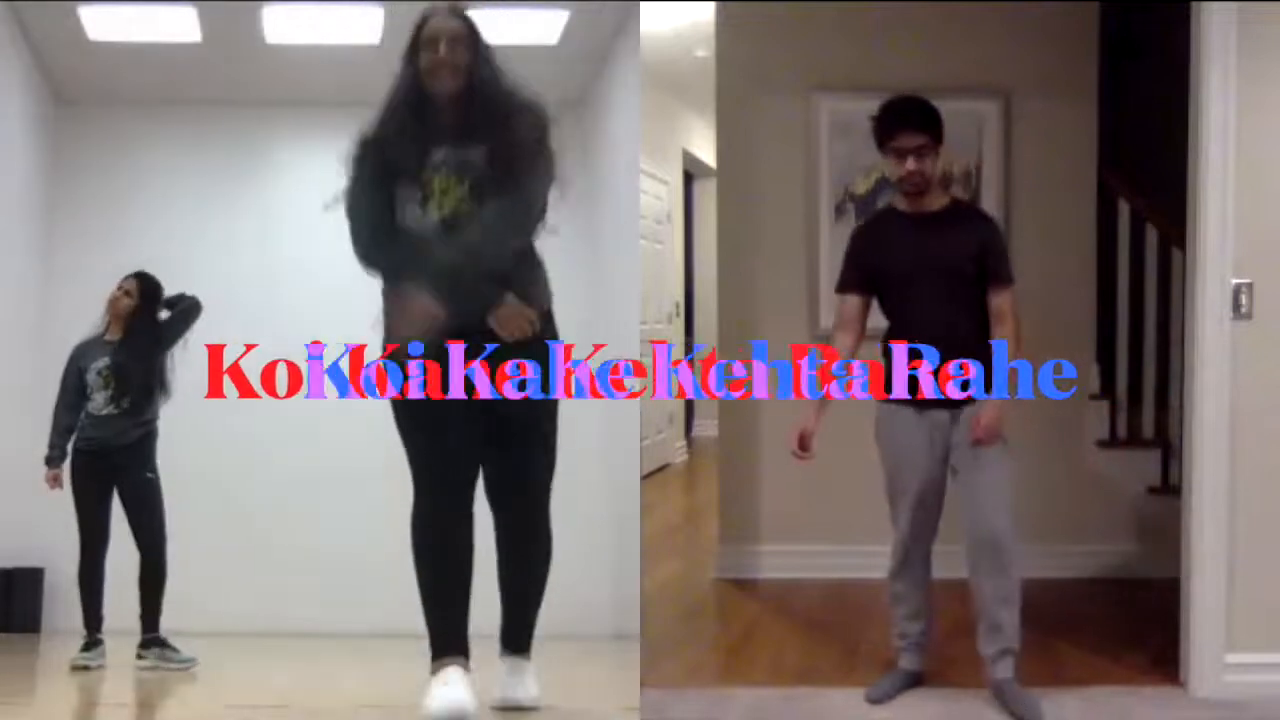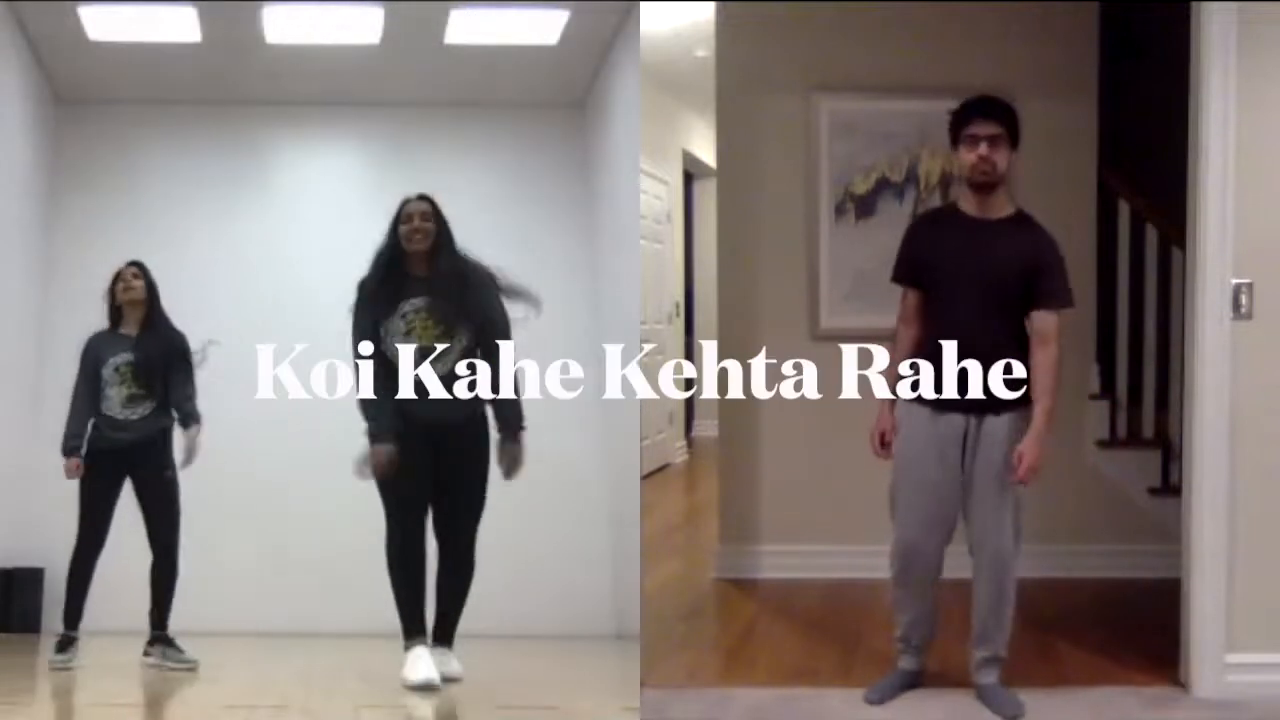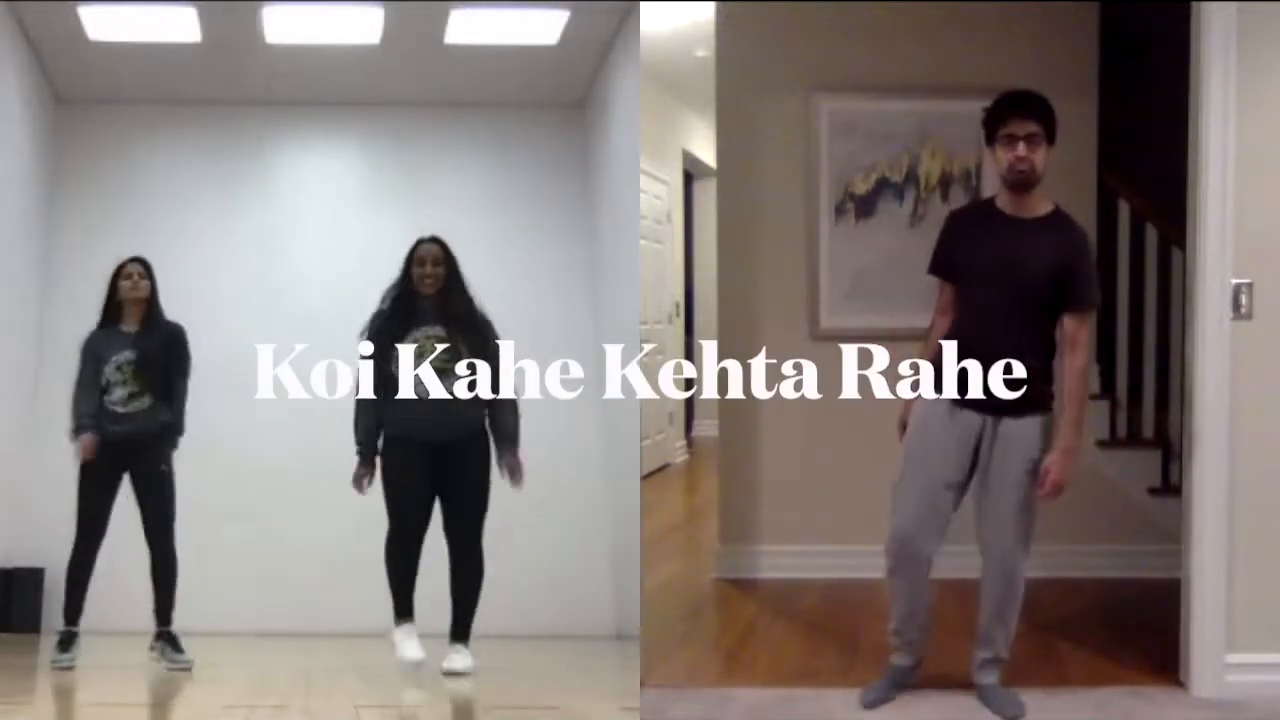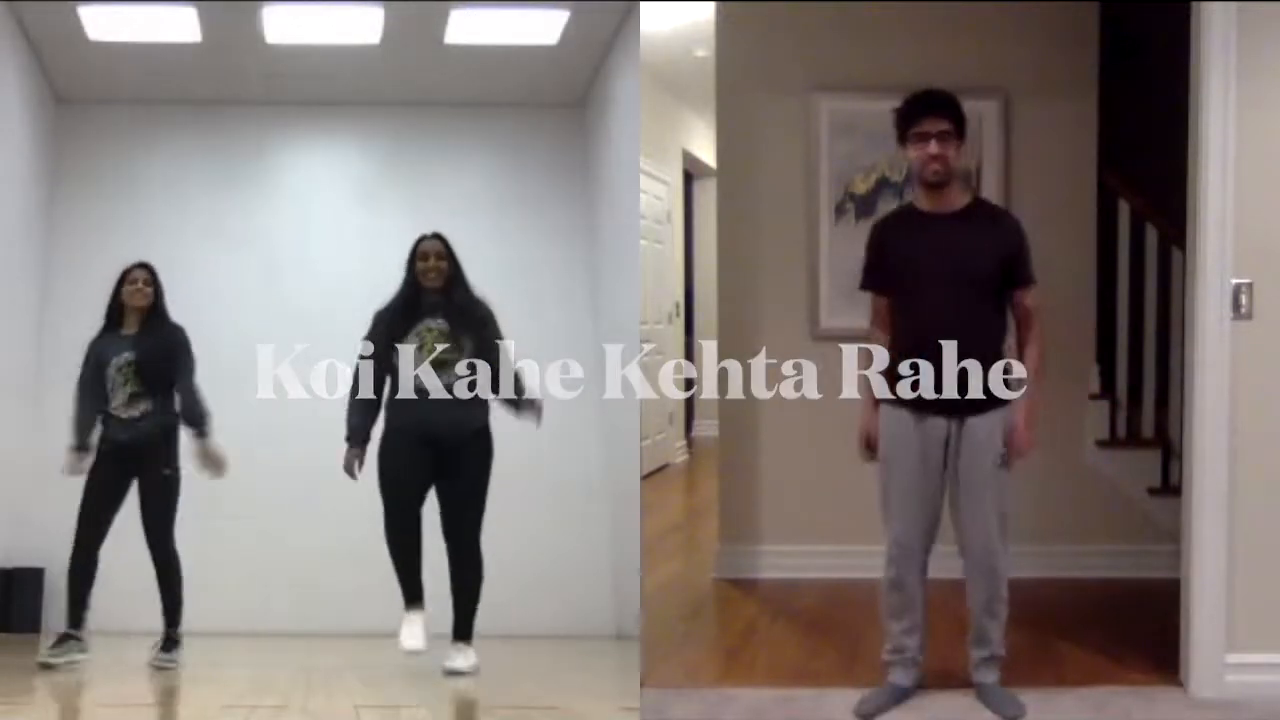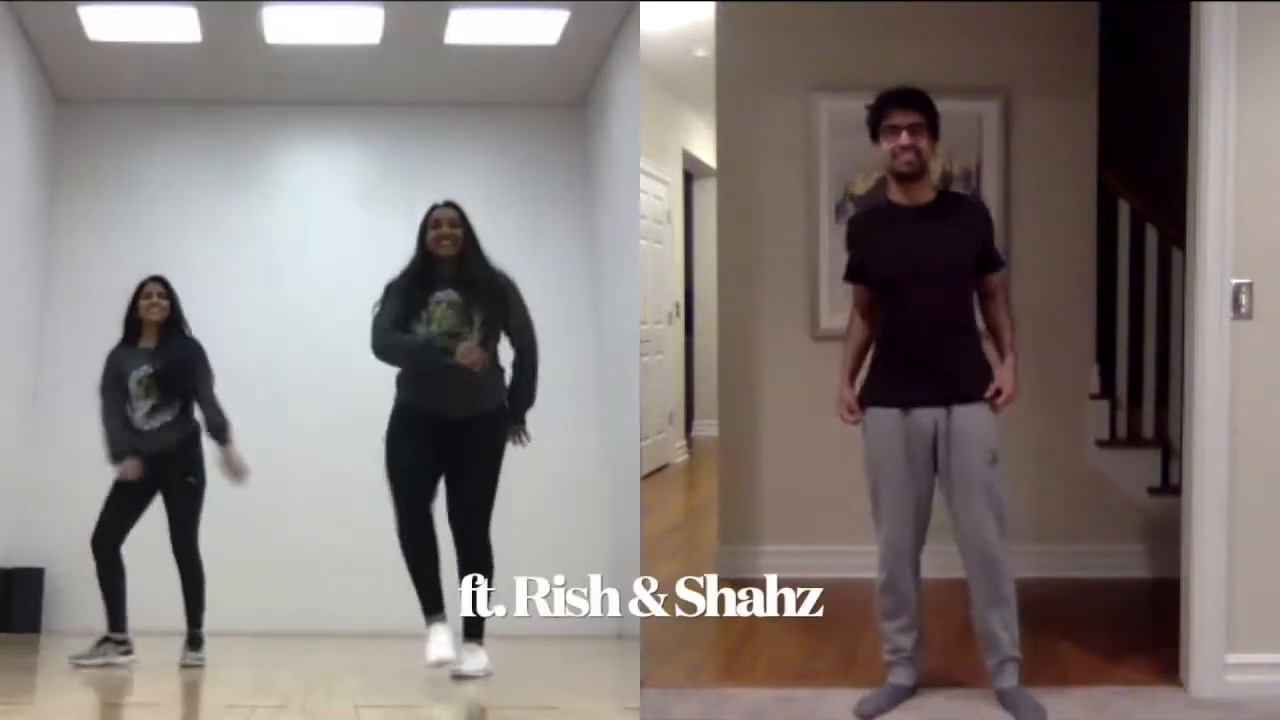
dt=1s
person 1, frame 1
left shoulder: (977, 227)
right shoulder: (870, 237)
left elbow: (1003, 319)
right elbow: (847, 329)
left wrist: (997, 397)
right wrist: (814, 408)
left hip: (973, 405)
right hip: (904, 409)
left knee: (992, 535)
right knee: (909, 539)
left ankle: (1002, 669)
right ankle: (909, 659)
person 1, frame 2
left shoulder: (1035, 244)
right shoulder: (926, 231)
left elbow: (1044, 342)
right elbow: (909, 324)
left wrist: (1037, 431)
right wrist: (886, 405)
left hip: (1001, 416)
right hip: (927, 410)
left knee: (997, 550)
right knee: (913, 544)
right ankle: (909, 659)
person 1, frame 3
left shoulder: (1069, 242)
right shoulder: (963, 224)
left elbow: (1075, 348)
left wrist: (1065, 443)
right wrist: (916, 393)
left hip: (1021, 418)
right hip: (948, 403)
left knee: (1005, 551)
right knee: (908, 536)
right ankle: (903, 659)
person 1, frame 4
left shoulder: (1000, 228)
right shoulder: (889, 233)
left elbow: (1028, 322)
left wrist: (1025, 407)
right wrist: (870, 407)
left hip: (983, 413)
right hip: (907, 412)
left knee: (985, 549)
right knee: (904, 547)
right ankle: (901, 669)
person 1, frame 5
left shoulder: (971, 216)
right shoulder: (864, 228)
left elbow: (993, 292)
left wrist: (1008, 360)
right wrist: (846, 379)
left hip: (967, 403)
right hip: (889, 406)
left knee: (985, 542)
right knee: (896, 546)
person 2, frame 1
left shoulder: (517, 128)
right shoulder: (383, 144)
left elbow: (516, 217)
right elbow: (372, 244)
left wrist: (437, 289)
right wrist: (480, 301)
left hip: (517, 335)
right hip: (422, 340)
left knee: (523, 501)
right knee: (441, 488)
left ankle: (515, 656)
person 2, frame 2
left shoulder: (471, 284)
right shoulder: (375, 290)
left elbow: (498, 356)
right elbow: (367, 366)
left wrist: (511, 430)
right wrist: (380, 436)
left hip: (463, 425)
right hip: (401, 428)
left knee: (458, 539)
right knee: (404, 523)
left ankle: (444, 642)
right ankle: (415, 645)
person 2, frame 3
left shoulder: (473, 325)
right shoulder: (386, 324)
left elbow: (499, 388)
right elbow: (370, 392)
left wrist: (508, 446)
right wrist: (366, 453)
left hip: (465, 446)
right hip: (406, 445)
left knee: (466, 540)
right knee: (405, 528)
left ankle: (460, 643)
right ankle: (404, 621)
person 2, frame 4
left shoulder: (476, 317)
right shoulder: (391, 320)
left elbow: (499, 374)
right elbow: (367, 381)
left wrist: (522, 400)
right wrist: (357, 439)
left hip: (467, 439)
right hip: (408, 436)
left knee: (463, 536)
right knee: (399, 506)
left ankle: (463, 643)
right ankle: (414, 607)
person 2, frame 5
left shoulder: (494, 287)
right shoulder: (403, 290)
left elbow: (526, 346)
right elbow: (383, 343)
left wrist: (517, 408)
right wrist: (446, 350)
left hip: (479, 421)
right hip: (416, 417)
left knee: (470, 526)
right knee: (410, 504)
left ankle: (474, 643)
right ankle: (436, 619)
person 3, frame 1
left shoulder: (150, 344)
right shoulder: (84, 352)
left elbow: (191, 306)
right elbow: (66, 408)
left wrist: (156, 302)
right wrist: (54, 458)
left hip: (136, 454)
right hip: (89, 457)
left knee: (153, 546)
right knee: (92, 549)
left ankle: (151, 640)
right ankle: (93, 640)
person 3, frame 2
left shoulder: (168, 342)
right shoulder: (98, 344)
left elbow: (180, 393)
right elbow: (79, 400)
left wrist: (192, 424)
right wrist: (73, 450)
left hip: (153, 451)
right hip: (103, 452)
left knee: (165, 545)
right knee: (89, 545)
left ankle: (159, 638)
right ankle: (68, 637)
person 3, frame 3
left shoulder: (171, 336)
right shoulder: (98, 340)
left elbow: (177, 393)
right elbow: (86, 391)
left wrist: (171, 441)
right wrist: (83, 433)
left hip: (151, 447)
right hip: (104, 448)
left knee: (161, 538)
right knee: (88, 538)
left ankle: (165, 635)
right ankle: (69, 634)
person 3, frame 4
left shoulder: (170, 337)
right shoulder: (103, 344)
left elbow: (186, 387)
right elbow: (88, 397)
left wrist: (203, 437)
right wrist: (81, 447)
left hip: (160, 451)
right hip: (115, 451)
left knee: (160, 541)
right knee: (87, 539)
left ankle: (171, 639)
right ankle: (73, 634)
person 3, frame 5
left shoulder: (188, 350)
right shoulder: (120, 357)
left elbow: (206, 398)
right elbow: (112, 411)
left wrist: (226, 445)
right wrist: (121, 457)
left hip: (183, 462)
right hip: (140, 463)
left knee: (185, 548)
right knee: (104, 540)
left ankle: (194, 638)
right ankle: (117, 638)
